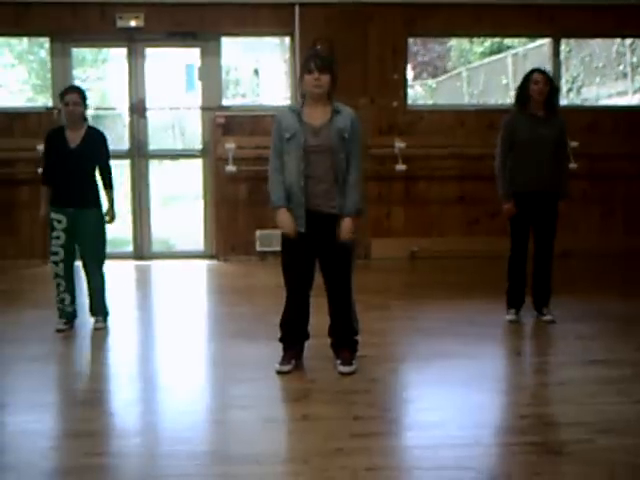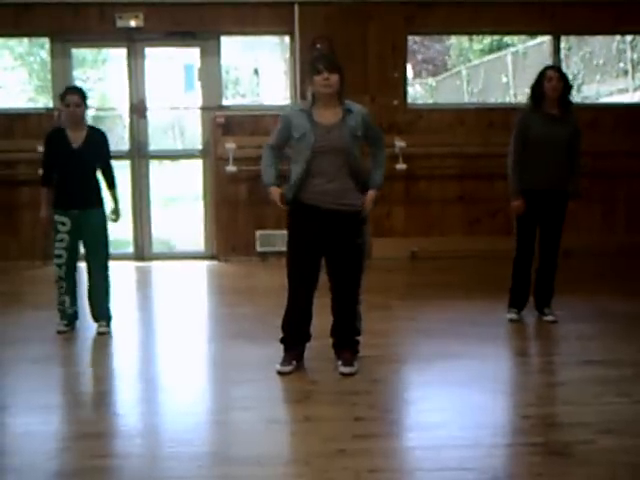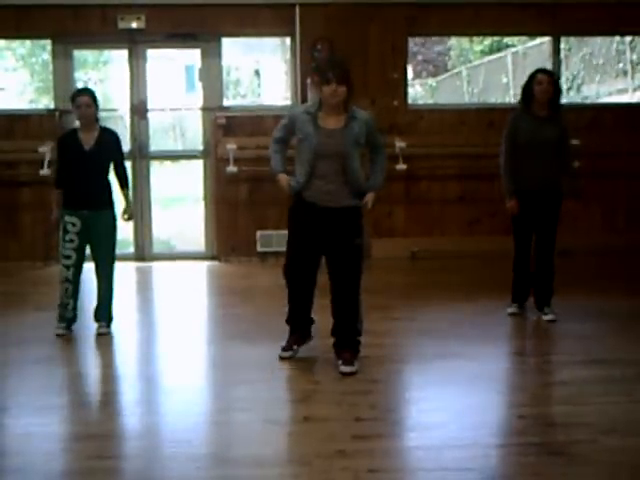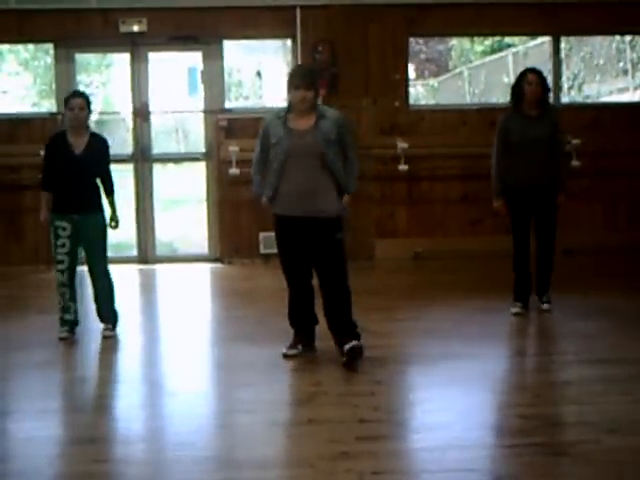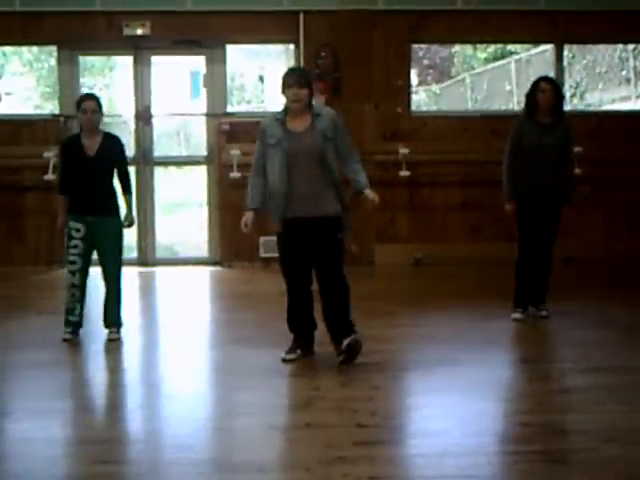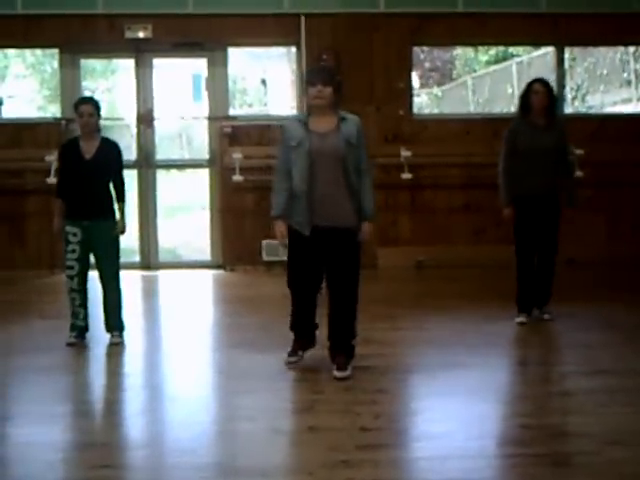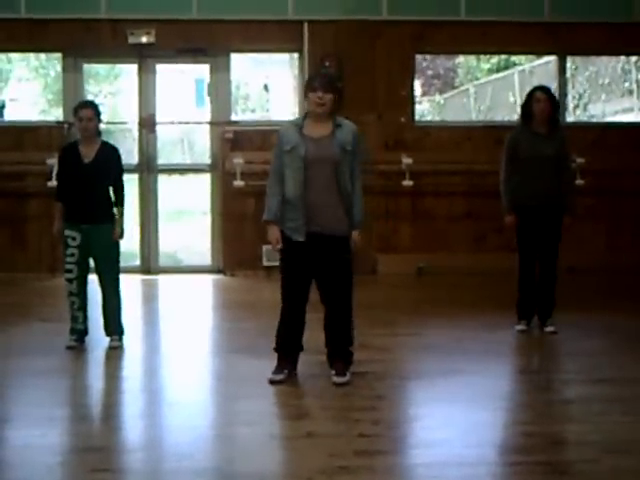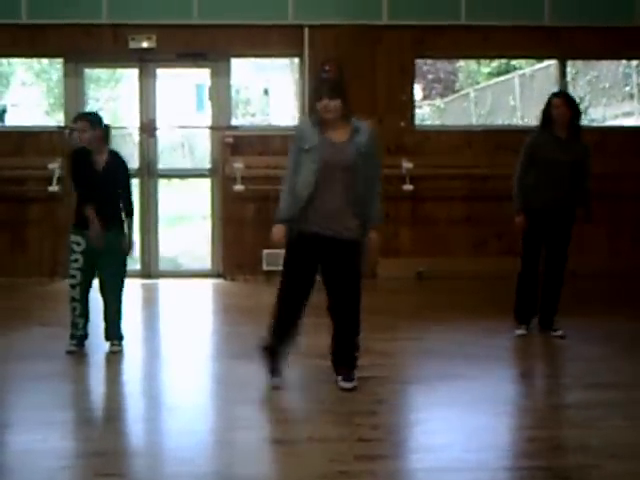
dt=0.5s
person 1, frame 1
left shoulder: (347, 119)
right shoulder: (285, 119)
left elbow: (354, 169)
right elbow: (276, 166)
left wrist: (349, 214)
right wrist: (280, 208)
left hip: (335, 215)
right hip: (298, 214)
left knee: (339, 285)
right knee: (296, 285)
left ankle: (345, 348)
right ankle: (292, 348)
person 1, frame 2
left shoulder: (358, 116)
right shoulder: (294, 117)
left elbow: (379, 147)
right elbow: (272, 149)
left wrist: (374, 186)
right wrist: (271, 183)
left hip: (347, 211)
right hip: (306, 210)
left knee: (346, 284)
right knee: (300, 282)
left ankle: (346, 348)
right ankle: (293, 348)
person 1, frame 3
left shoulder: (363, 122)
right shoulder: (300, 117)
left elbow: (379, 153)
right elbow: (277, 140)
left wrist: (373, 187)
right wrist: (279, 171)
left hip: (345, 209)
right hip: (305, 205)
left knee: (346, 281)
right knee: (297, 273)
left ankle: (347, 347)
right ankle: (297, 332)
person 1, frame 4
left shoulder: (334, 120)
right shoulder: (273, 124)
left elbow: (349, 156)
right elbow: (261, 160)
left wrist: (348, 190)
right wrist: (262, 192)
left hip: (326, 212)
right hip: (287, 213)
left knee: (334, 276)
right knee: (297, 278)
left ankle: (347, 337)
right ankle: (303, 335)
person 1, frame 5
left shoulder: (329, 119)
right shoulder: (269, 126)
left elbow: (348, 157)
right elbow: (259, 170)
left wrist: (363, 187)
right wrist: (251, 206)
left hip: (326, 212)
right hip: (288, 216)
left knee: (331, 275)
right knee: (295, 281)
left ankle: (345, 335)
right ankle: (302, 338)
person 1, frame 6
left shoulder: (352, 126)
right shoulder: (292, 129)
left elbow: (363, 174)
right elbow: (283, 175)
left wrist: (367, 216)
right wrist: (279, 215)
left hip: (343, 222)
right hip: (303, 222)
left knee: (343, 289)
right knee: (301, 284)
left ankle: (341, 351)
right ankle: (302, 338)
person 1, frame 7
left shoulder: (349, 133)
right shoulder: (288, 133)
left elbow: (355, 181)
right elbow: (276, 180)
left wrist: (357, 224)
right wrist: (272, 220)
left hip: (336, 230)
right hip: (296, 229)
left knee: (338, 298)
right knee: (293, 298)
left ankle: (340, 360)
right ankle: (286, 359)
person 1, frame 8
left shoulder: (364, 134)
right shoulder: (306, 131)
left elbow: (372, 181)
right elbow: (292, 178)
left wrist: (371, 224)
right wrist: (281, 220)
left hip: (346, 233)
right hip: (305, 229)
left knee: (346, 302)
right knee: (292, 294)
left ankle: (345, 365)
right ankle: (274, 352)
person 2, frame 1
left shoulder: (556, 122)
right shoulder: (514, 120)
left elbow: (563, 160)
right elbow: (501, 160)
left wrist: (561, 193)
right wrist: (506, 196)
left hip: (547, 195)
right hip: (520, 194)
left knee: (545, 251)
right knee: (518, 250)
left ankle: (542, 304)
right ankle: (513, 305)
person 2, frame 2
left shoulder: (570, 121)
right shoulder: (528, 117)
left elbow: (575, 159)
right elbow: (515, 157)
left wrist: (572, 191)
right wrist: (516, 194)
left hip: (557, 194)
right hip: (530, 192)
left knee: (550, 250)
right knee: (524, 249)
left ankle: (544, 303)
right ankle: (515, 304)
person 2, frame 3
left shoulder: (559, 121)
right shoulder: (518, 119)
left elbow: (565, 158)
right elbow: (507, 158)
left wrist: (565, 189)
right wrist: (510, 193)
left hip: (550, 193)
right hip: (523, 192)
left knee: (546, 248)
right knee: (522, 247)
left ankle: (544, 302)
right ankle: (518, 299)
person 2, frame 4
left shoulder: (551, 117)
right shoulder: (509, 119)
left elbow: (560, 154)
right elbow: (499, 157)
left wrist: (560, 187)
right wrist: (498, 192)
left hip: (545, 189)
right hip: (517, 190)
left knee: (546, 242)
right knee: (520, 244)
left ankle: (543, 291)
right ankle: (520, 297)
person 2, frame 5
left shoulder: (563, 127)
right shoulder: (523, 125)
left elbow: (568, 163)
right elbow: (510, 162)
left wrist: (566, 196)
right wrist: (510, 197)
left hip: (552, 196)
right hip: (526, 195)
left knee: (545, 249)
right knee: (526, 248)
left ankle: (539, 299)
right ankle: (520, 303)
person 2, frame 6
left shoulder: (557, 129)
right shoulder: (517, 128)
left elbow: (566, 165)
right elbow: (505, 166)
left wrist: (565, 194)
right wrist: (507, 201)
left hip: (549, 199)
right hip: (523, 199)
left knee: (548, 251)
right knee: (524, 252)
left ankle: (542, 301)
right ankle: (524, 307)
person 2, frame 7
left shoulder: (558, 138)
right shoulder: (517, 136)
left elbow: (566, 174)
right elbow: (506, 174)
left wrist: (565, 207)
right wrist: (509, 209)
left hip: (552, 208)
right hip: (525, 207)
left knee: (548, 262)
right knee: (526, 261)
left ankle: (545, 315)
right ankle: (524, 315)
person 2, frame 8
left shoulder: (578, 144)
right shoulder: (538, 140)
left elbow: (583, 179)
right elbow: (521, 176)
left wrist: (585, 209)
right wrist: (520, 210)
left hip: (562, 212)
right hip: (536, 211)
left knee: (556, 266)
right knee: (530, 264)
left ankle: (548, 320)
right ankle: (523, 318)
person 3, frame 1
left shoulder: (96, 136)
right shoulder: (53, 137)
left elbow: (105, 172)
right elbow: (48, 173)
left wrist: (111, 205)
right wrist: (44, 204)
left hip: (89, 207)
right hip: (60, 207)
left knee: (93, 261)
right knee: (61, 262)
left ankle: (100, 313)
right ankle: (66, 314)
person 3, frame 2
left shoulder: (98, 136)
right shoulder: (54, 137)
left elbow: (106, 170)
right elbow: (47, 174)
left wrist: (115, 203)
right wrist: (45, 205)
left hip: (92, 207)
right hip: (63, 209)
left knee: (98, 263)
right knee: (63, 264)
left ankle: (102, 317)
right ankle: (67, 316)
person 3, frame 3
left shoulder: (110, 137)
right shoulder: (66, 140)
left elbow: (120, 171)
right elbow: (61, 175)
left wrist: (128, 202)
right wrist: (57, 207)
left hip: (102, 209)
right hip: (73, 210)
left knee: (104, 265)
right knee: (69, 265)
left ankle: (103, 318)
right ankle: (65, 318)
person 3, frame 4
left shoulder: (99, 142)
right shoulder: (55, 142)
left elbow: (105, 177)
right elbow: (47, 179)
left wrist: (114, 210)
right wrist: (44, 209)
left hip: (92, 213)
right hip: (62, 214)
left knee: (99, 267)
right knee: (64, 270)
left ankle: (109, 320)
right ankle: (67, 322)
person 3, frame 5
left shoulder: (113, 142)
right shoulder: (69, 145)
left elbow: (123, 177)
right elbow: (64, 182)
left wrist: (129, 210)
right wrist: (62, 213)
left hip: (108, 215)
right hip: (78, 215)
left knee: (112, 271)
right knee: (75, 270)
left ankle: (113, 324)
right ankle: (72, 323)
person 3, frame 6
left shoulder: (111, 148)
right shoulder: (67, 148)
left elbow: (118, 184)
right elbow: (62, 185)
left wrist: (121, 217)
right wrist: (59, 216)
left hip: (103, 219)
right hip: (74, 220)
left knee: (110, 275)
right knee: (74, 276)
left ankle: (115, 328)
right ankle: (78, 328)
person 3, frame 7
left shoulder: (110, 152)
right shoulder: (67, 152)
left elbow: (118, 189)
right elbow: (61, 189)
left wrist: (119, 222)
right wrist: (58, 220)
left hip: (103, 224)
right hip: (74, 224)
left knee: (109, 279)
right knee: (74, 280)
left ankle: (115, 332)
right ankle: (78, 331)
person 3, frame 8
left shoulder: (116, 161)
right shoulder: (79, 156)
left elbow: (126, 198)
right elbow: (82, 194)
left wrist: (128, 234)
right wrist: (93, 223)
left hip: (113, 230)
right hip: (83, 230)
left knee: (112, 285)
right knee: (77, 284)
left ankle: (114, 337)
right ankle: (77, 335)
